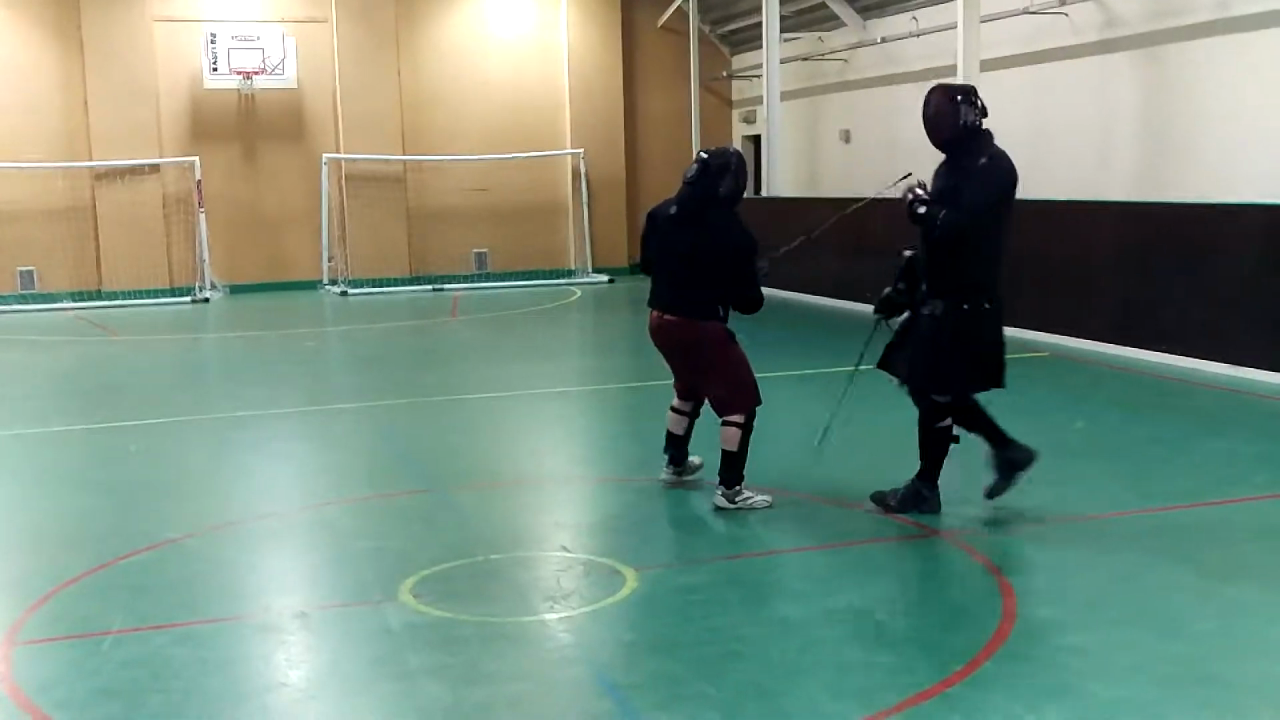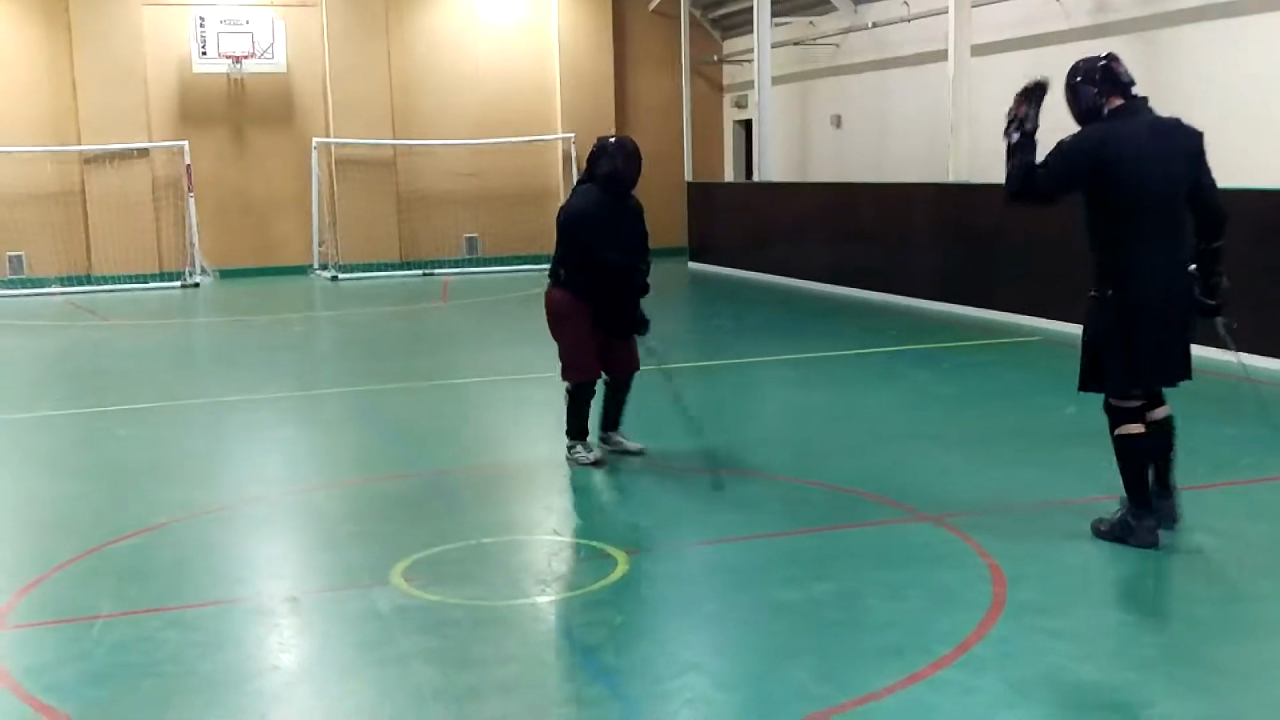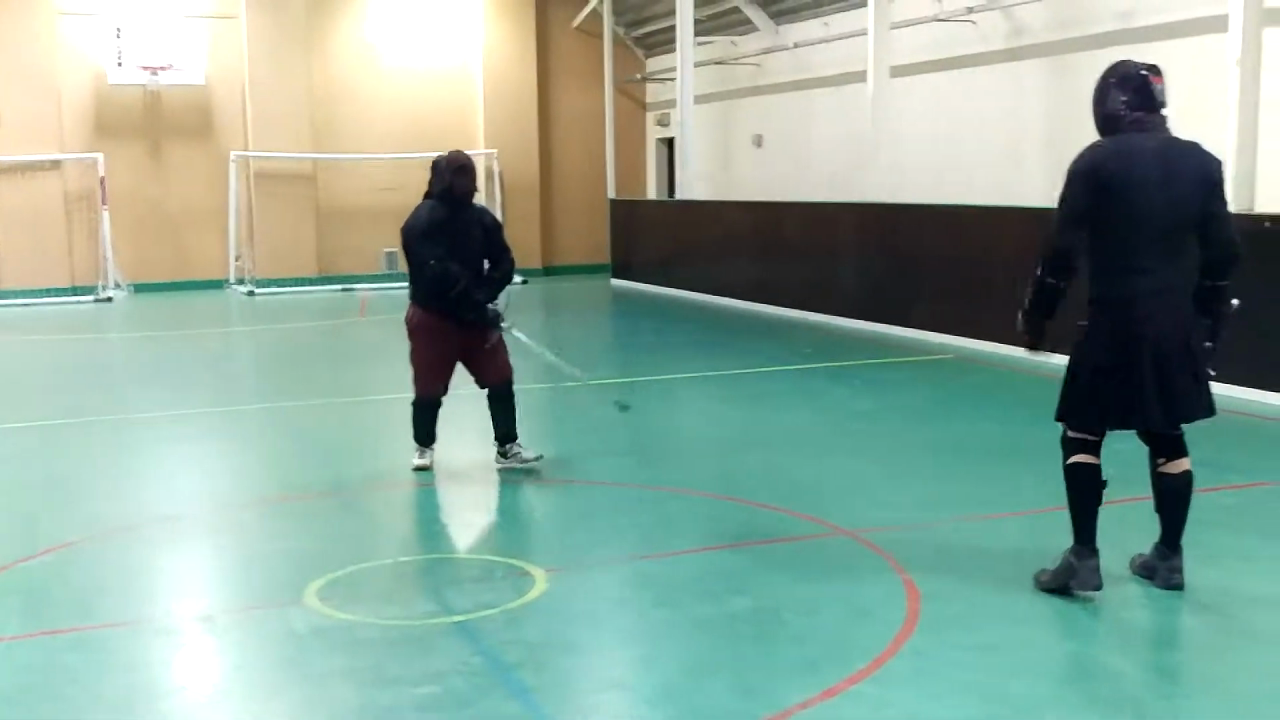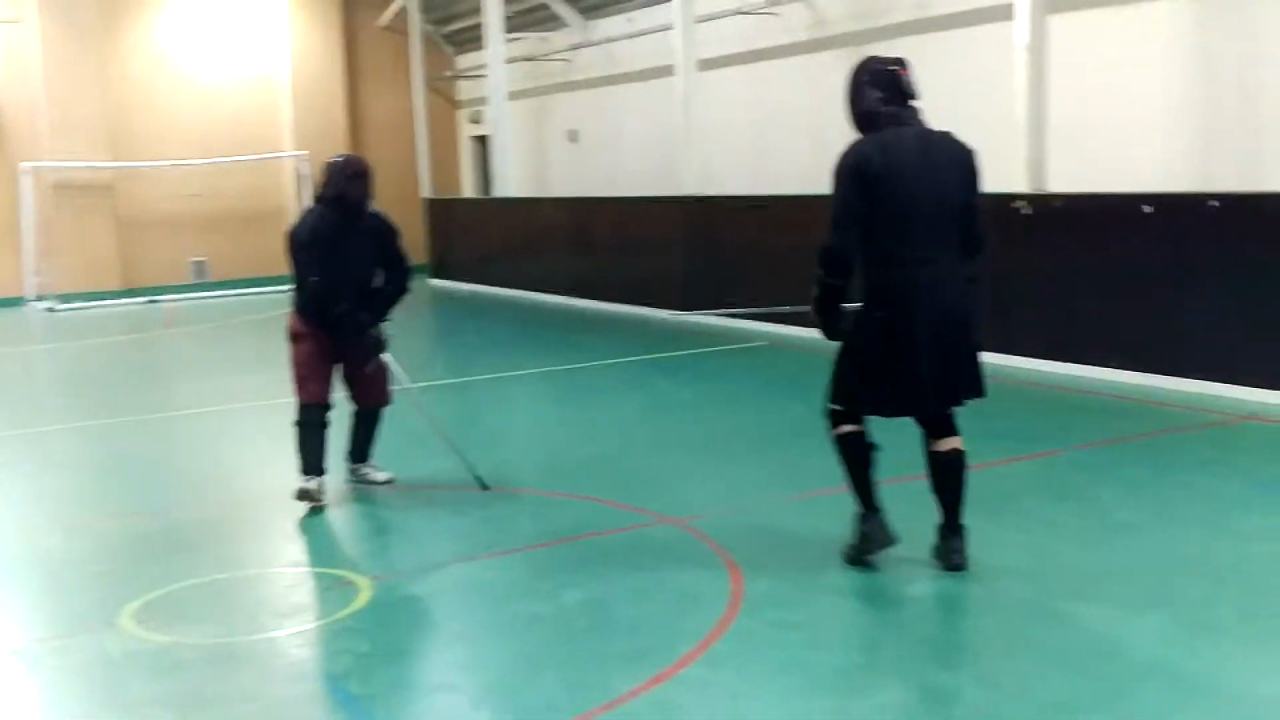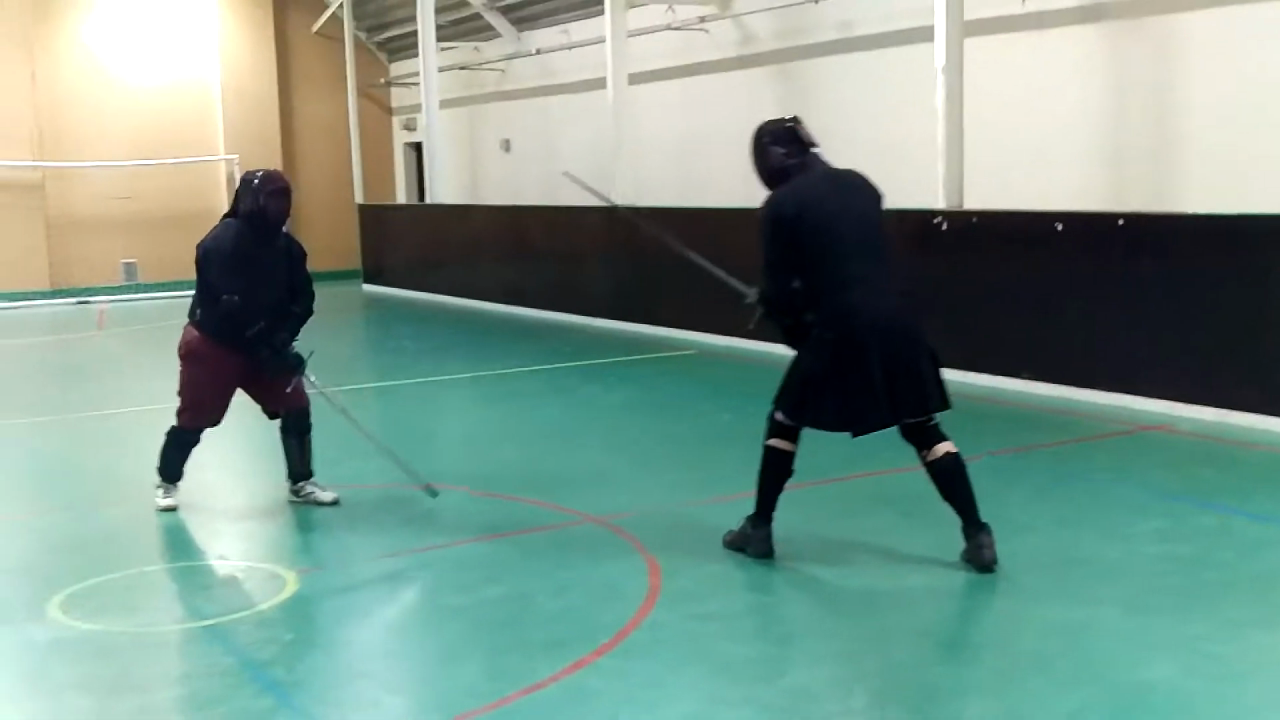
dt=1s
person 1, frame 1
left shoulder: (988, 165)
right shoulder: (958, 163)
left elbow: (957, 230)
left wrist: (918, 206)
right wrist: (902, 286)
left hip: (963, 305)
right hip: (945, 299)
left knee: (933, 394)
right knee: (947, 391)
left ankle: (923, 489)
right ankle: (1007, 448)
person 1, frame 2
left shoulder: (1095, 145)
right shoulder: (1182, 136)
left elbow: (1023, 189)
right elbow: (1211, 217)
left wrist: (1021, 124)
right wrist: (1210, 280)
left hip: (1124, 293)
right hip: (1175, 289)
left knee: (1123, 402)
right knee: (1149, 390)
left ankle: (1140, 517)
right ankle: (1162, 495)
person 1, frame 3
left shoulder: (1098, 161)
right shoulder: (1200, 163)
left elbow: (1064, 251)
right elbow: (1222, 254)
left wrist: (1034, 313)
right wrist: (1207, 322)
left hip: (1117, 323)
right hip: (1177, 326)
left knee: (1082, 437)
right knee: (1167, 439)
left ankle: (1083, 558)
right ankle: (1168, 557)
person 1, frame 4
left shoulder: (862, 157)
right shoulder: (956, 152)
left elbow: (841, 246)
right elbow: (972, 238)
left wrist: (827, 308)
left hip: (892, 309)
right hip: (950, 307)
left knee: (845, 410)
right knee: (939, 419)
left ankle: (872, 517)
right ankle: (952, 536)
person 1, frame 5
left shoulder: (782, 205)
right shoulder: (860, 185)
left elbow: (776, 291)
left wrist: (800, 333)
right wrist: (790, 299)
left hip: (844, 330)
right hip: (894, 321)
left knee: (785, 422)
right knee: (922, 429)
left ankle: (759, 529)
right ankle: (978, 536)
person 2, frame 1
left shoulder: (661, 215)
right shoulder: (732, 232)
left elbow: (647, 264)
right elbow: (748, 298)
right wrist: (726, 294)
left hip: (661, 322)
right hip: (701, 327)
left knee: (690, 390)
right knee: (740, 403)
left ankle: (676, 463)
right ankle: (730, 489)
person 2, frame 2
left shoulder: (629, 205)
right shoulder: (583, 206)
left elbow: (638, 255)
right elbow: (596, 266)
left wrist: (634, 293)
right wrist: (626, 306)
left hip: (608, 301)
right hip: (572, 299)
left knee: (623, 368)
right knee: (583, 374)
left ankle: (610, 431)
right ankle: (576, 441)
person 2, frame 3
left shoulder: (481, 218)
right shoulder: (423, 221)
left elbow: (503, 263)
right elbow: (437, 273)
left wrist: (484, 297)
right wrist: (476, 301)
left hip: (474, 315)
right hip: (433, 317)
left knee: (501, 379)
right knee: (429, 390)
left ankle: (508, 447)
right ankle: (424, 447)
person 2, frame 4
left shoulder: (376, 226)
right shoulder: (310, 229)
left elbow: (398, 276)
right elbow: (315, 289)
left wrist: (372, 316)
right wrist: (352, 324)
left hip: (359, 327)
right hip: (314, 326)
left knee: (373, 399)
right knee: (313, 403)
left ankle: (359, 464)
right ankle: (312, 476)
person 2, frame 5
left shoulder: (285, 245)
right shoulder: (224, 243)
left elbow: (302, 298)
right elbow: (233, 308)
left wrist: (282, 337)
right wrist: (272, 347)
left hip: (261, 345)
right hip: (212, 344)
left knee: (296, 408)
right knee: (193, 420)
left ankle: (301, 482)
right ankle: (167, 483)
